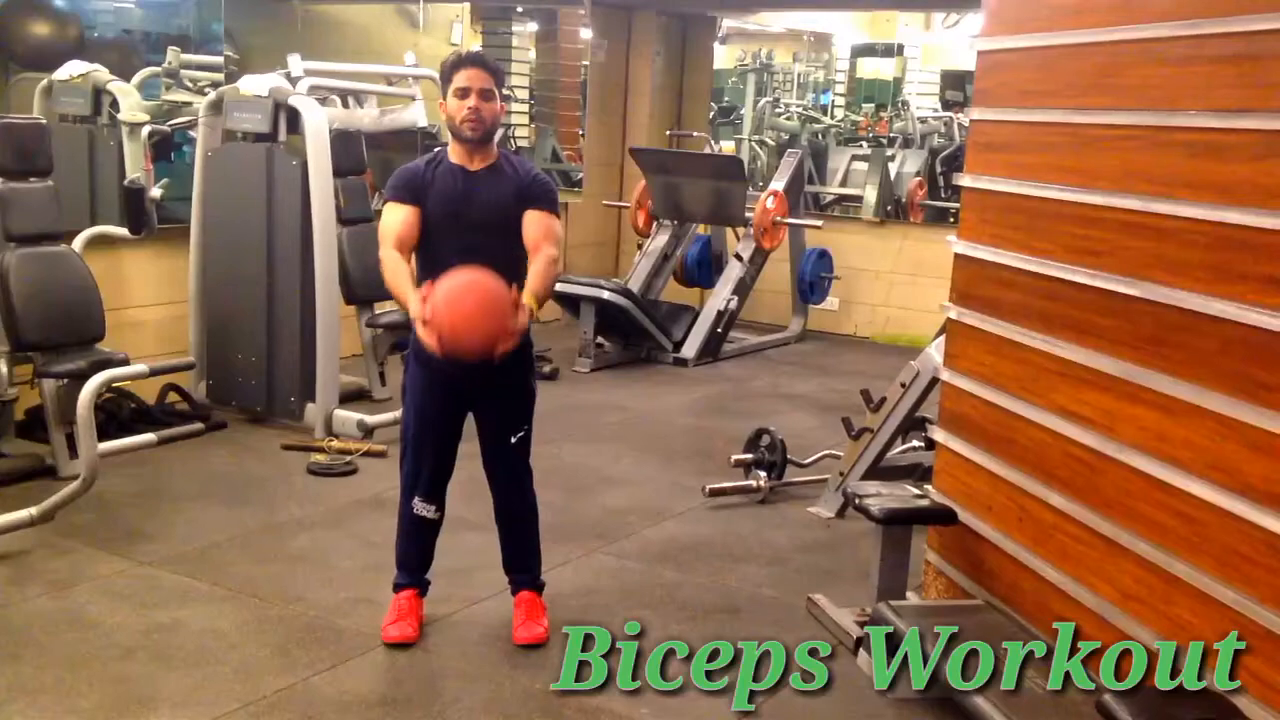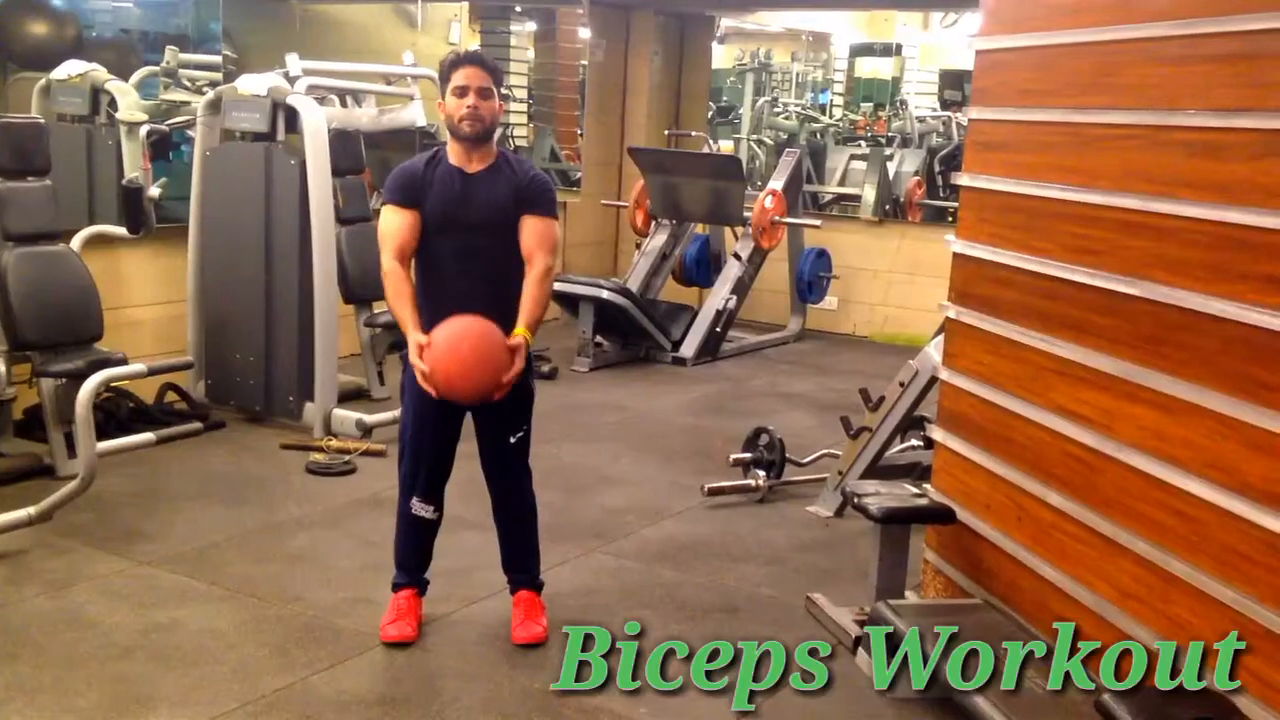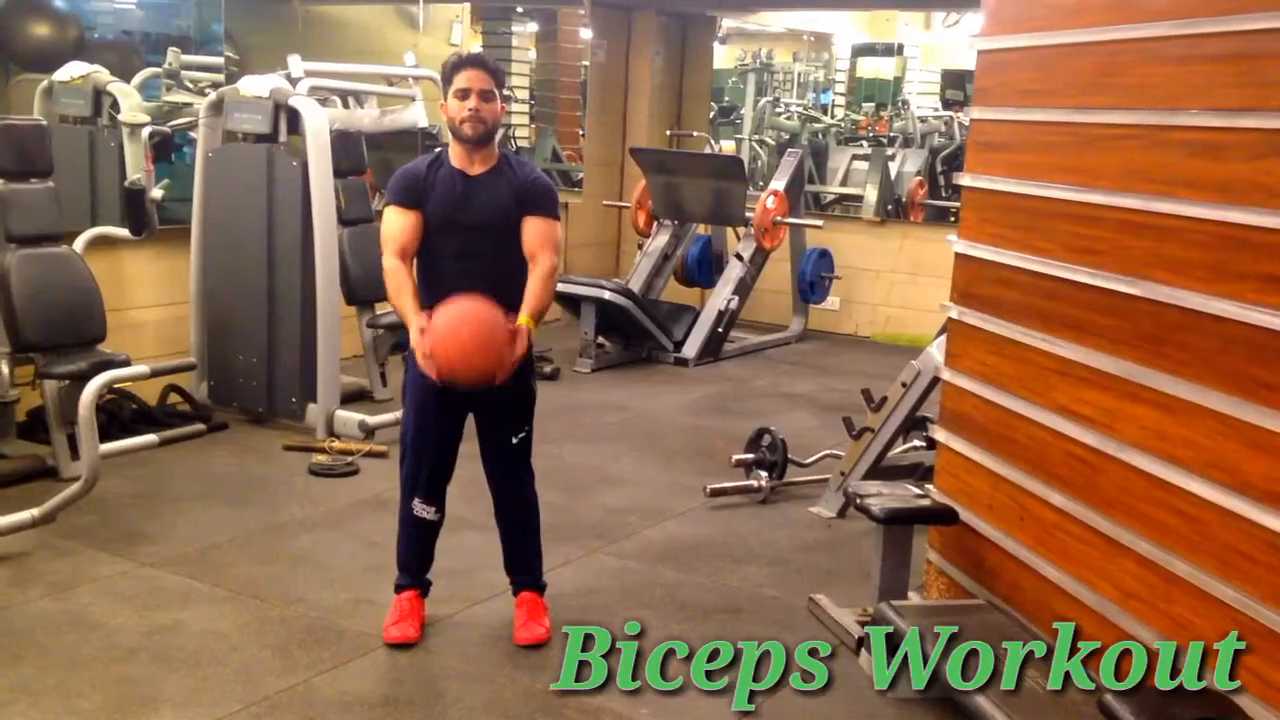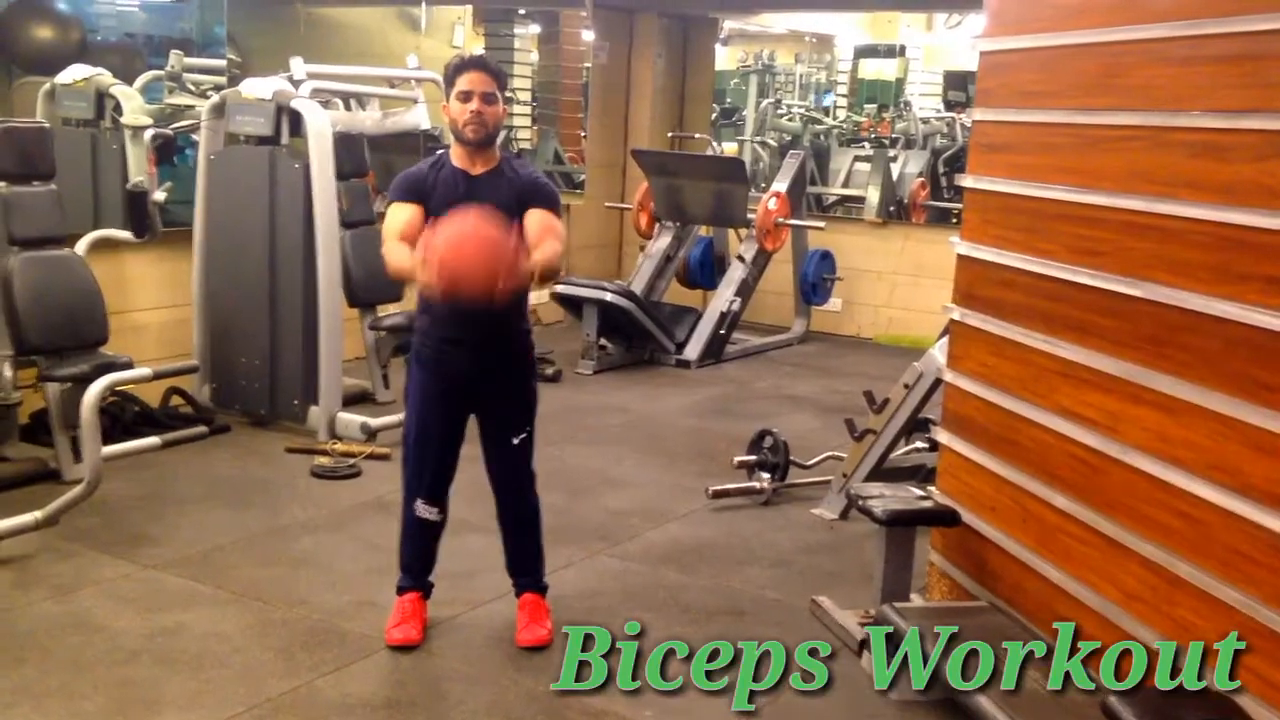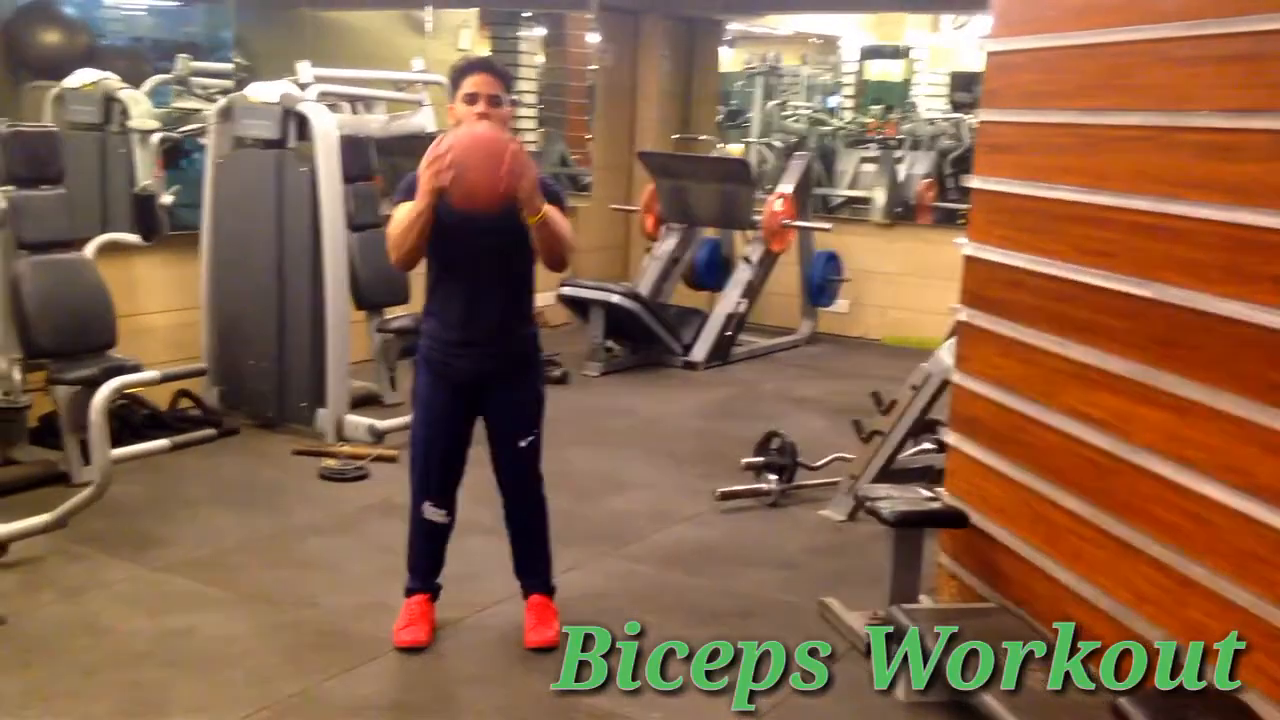
dt=0.3s
person 1, frame 1
left shoulder: (529, 182)
right shoulder: (413, 179)
left elbow: (546, 252)
right elbow: (391, 250)
left wrist: (527, 303)
right wrist: (414, 300)
left hip: (508, 355)
right hip: (433, 354)
left knee: (512, 477)
right knee: (422, 476)
left ankle: (527, 591)
right ankle: (408, 590)
person 1, frame 2
left shoulder: (529, 183)
right shoulder: (411, 178)
left elbow: (540, 264)
right elbow: (394, 261)
left wrist: (521, 338)
right wrist: (413, 335)
left hip: (504, 356)
right hip: (434, 355)
left knee: (511, 477)
right knee: (420, 476)
left ankle: (526, 590)
right ankle: (407, 589)
person 1, frame 3
left shoulder: (530, 185)
right shoulder: (414, 179)
left elbow: (544, 262)
right elbow: (395, 259)
left wrist: (524, 328)
right wrist: (415, 324)
left hip: (507, 357)
right hip: (433, 355)
left knee: (513, 478)
right knee: (422, 477)
left ankle: (529, 591)
right ankle: (410, 590)
person 1, frame 4
left shoulder: (530, 185)
right shoulder: (416, 181)
left elbow: (552, 251)
right elbow: (392, 247)
left wrist: (527, 265)
right wrist: (418, 263)
left hip: (507, 356)
right hip: (436, 354)
left knee: (515, 479)
right knee: (424, 478)
left ankle: (531, 593)
right ankle: (412, 592)
person 1, frame 5
left shoulder: (536, 184)
right shoulder: (423, 180)
left elbow: (559, 257)
right elbow: (400, 256)
left wrist: (528, 201)
right wrist: (428, 196)
left hip: (514, 361)
right hip: (444, 359)
left knee: (522, 481)
right knee: (432, 482)
left ankle: (538, 595)
right ankle: (420, 594)
